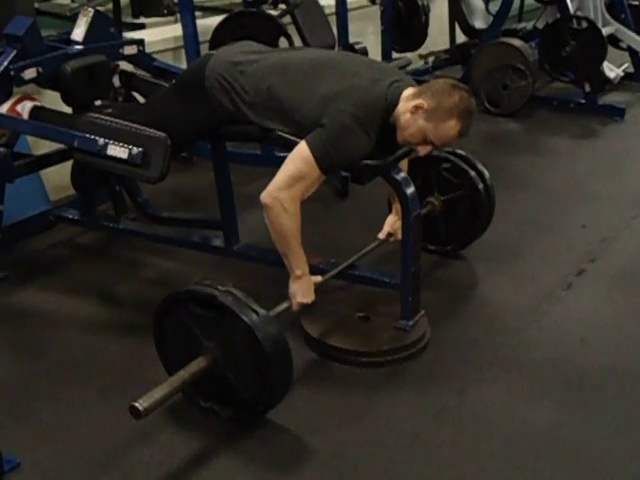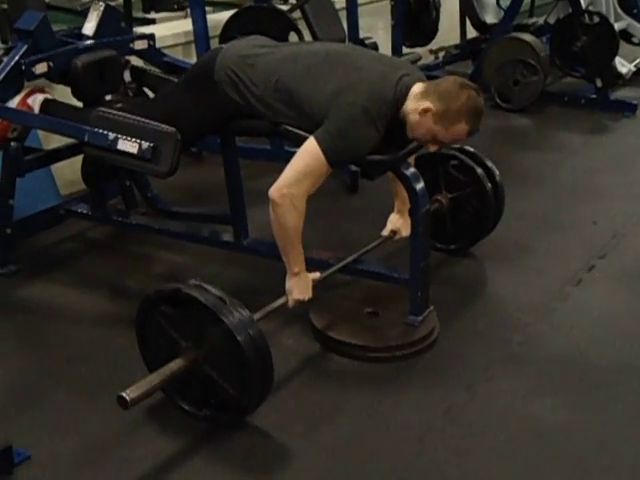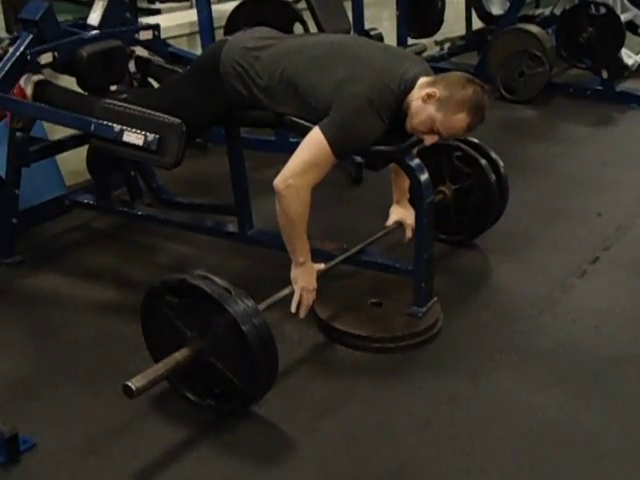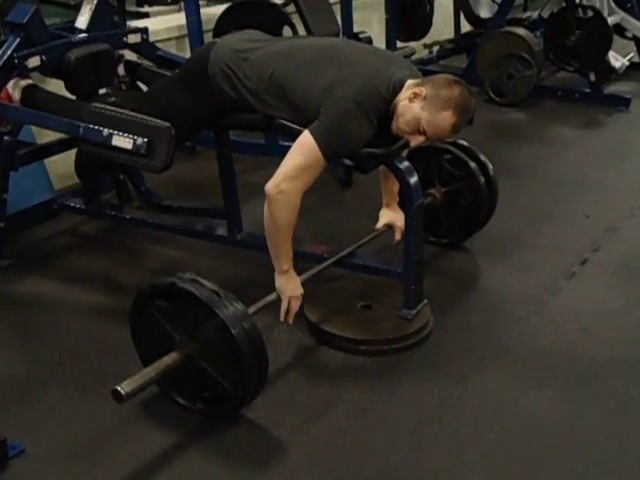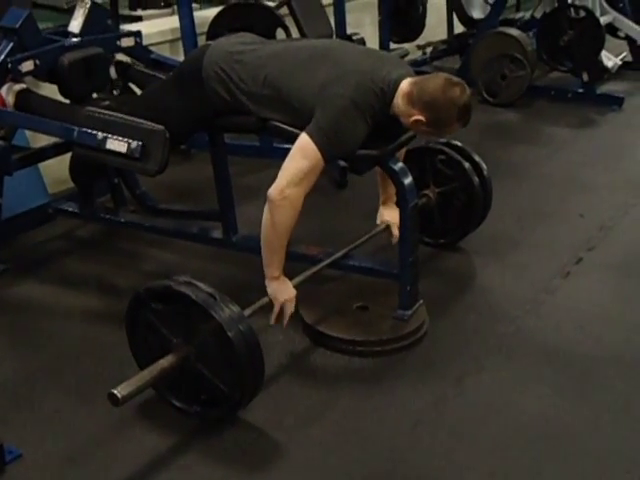
dt=1s
person 1, frame 1
left shoulder: (414, 94)
right shoulder: (355, 121)
left elbow: (400, 150)
right elbow: (275, 197)
left wrist: (399, 211)
right wrist: (300, 277)
left hip: (254, 64)
right hip: (219, 83)
person 1, frame 2
left shoulder: (415, 87)
right shoulder: (362, 116)
left elbow: (399, 144)
right elbow: (284, 194)
left wrist: (402, 209)
right wrist: (297, 274)
left hip: (258, 57)
right hip: (228, 79)
person 1, frame 3
left shoulder: (419, 78)
right shoulder: (368, 107)
left elbow: (400, 135)
right elbow: (289, 184)
left wrist: (401, 201)
right wrist: (302, 265)
left hip: (264, 47)
right hip: (233, 70)
right ankle: (36, 90)
person 1, frame 4
left shoulder: (408, 79)
right shoulder: (356, 111)
left elbow: (389, 139)
right elbow: (280, 189)
left wrist: (390, 204)
right wrist: (285, 273)
left hip: (253, 50)
right hip: (222, 73)
person 1, frame 5
left shoulder: (404, 81)
right shoulder: (350, 111)
left elbow: (392, 138)
right elbow: (283, 194)
left wrist: (388, 201)
right wrist: (275, 279)
left hip: (245, 53)
right hip: (215, 76)
